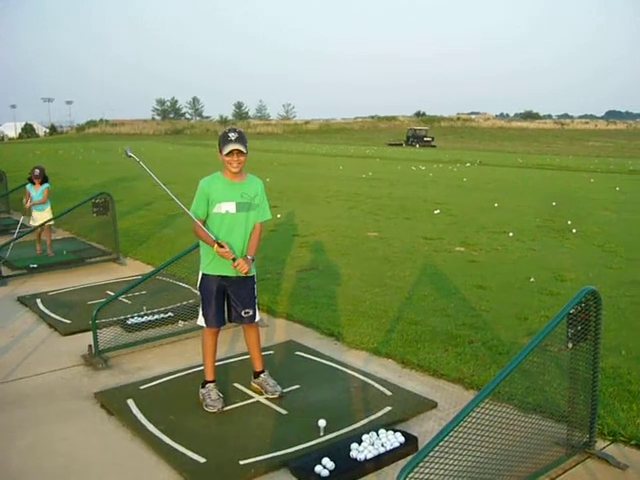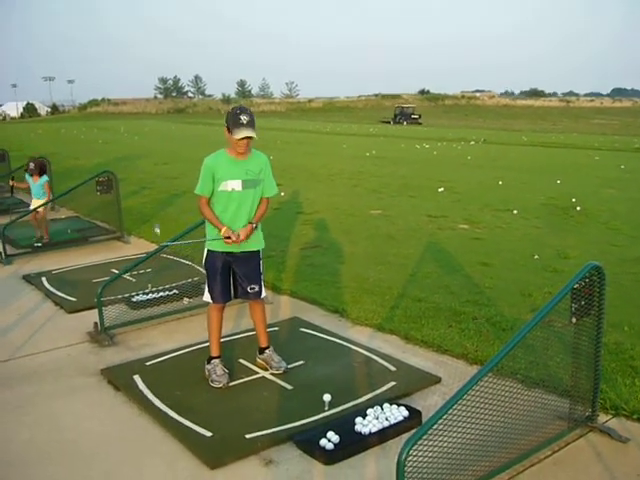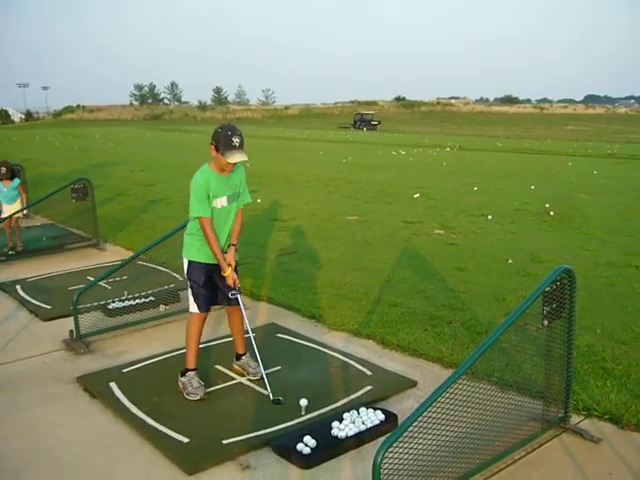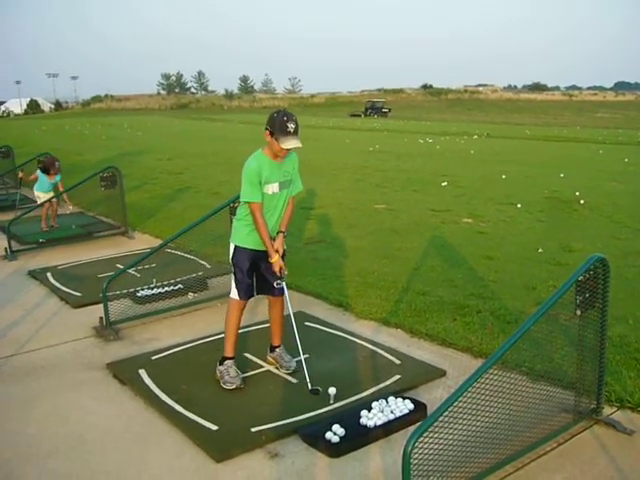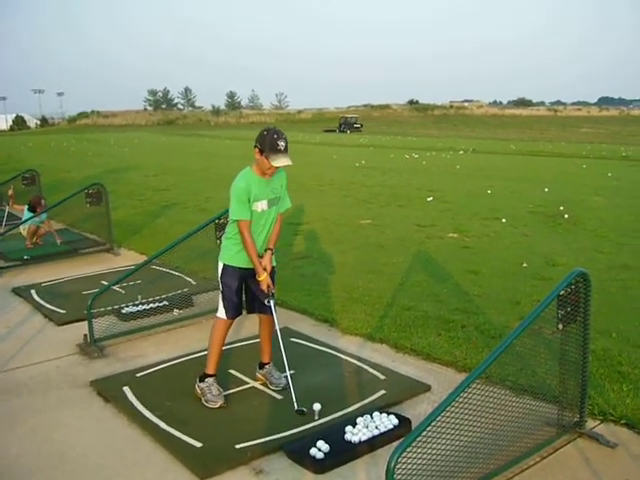
dt=1s
person 1, frame 1
left shoulder: (256, 185)
right shoulder: (208, 185)
left elbow: (257, 226)
right elbow: (197, 226)
left wrist: (248, 258)
right wrist: (215, 245)
left hip: (243, 269)
right hip: (213, 269)
left knee: (251, 321)
right knee: (211, 326)
left ankle: (259, 375)
right ankle: (208, 384)
person 1, frame 2
left shoulder: (261, 161)
right shoulder: (213, 162)
left elbow: (264, 201)
right elbow: (203, 204)
left wrist: (250, 226)
right wrist: (223, 230)
left hip: (250, 245)
right hip: (218, 246)
left knee: (256, 298)
right knee: (217, 302)
left ankle: (264, 351)
right ankle: (214, 360)
person 1, frame 3
left shoulder: (239, 172)
right shoulder: (201, 180)
right elbow: (207, 228)
left wrist: (232, 248)
right wrist: (224, 268)
left hip: (227, 253)
right hip: (199, 255)
left knee: (234, 304)
right knee: (200, 311)
left ankle: (241, 357)
right ankle: (189, 373)
person 1, frame 4
left shoulder: (292, 159)
right shoulder: (254, 166)
right elbow: (257, 214)
left wrist: (281, 236)
right wrist: (272, 253)
left hip: (274, 240)
right hip: (247, 241)
left knee: (277, 294)
right knee: (240, 298)
left ankle: (276, 349)
right ankle: (226, 361)
person 1, frame 5
left shoulder: (280, 177)
right shoulder: (243, 184)
right elbow: (245, 232)
left wrist: (269, 253)
right wrist: (259, 271)
left hip: (263, 258)
right hip: (235, 260)
left knee: (267, 313)
right knee: (226, 316)
left ankle: (265, 366)
right ankle: (207, 378)
